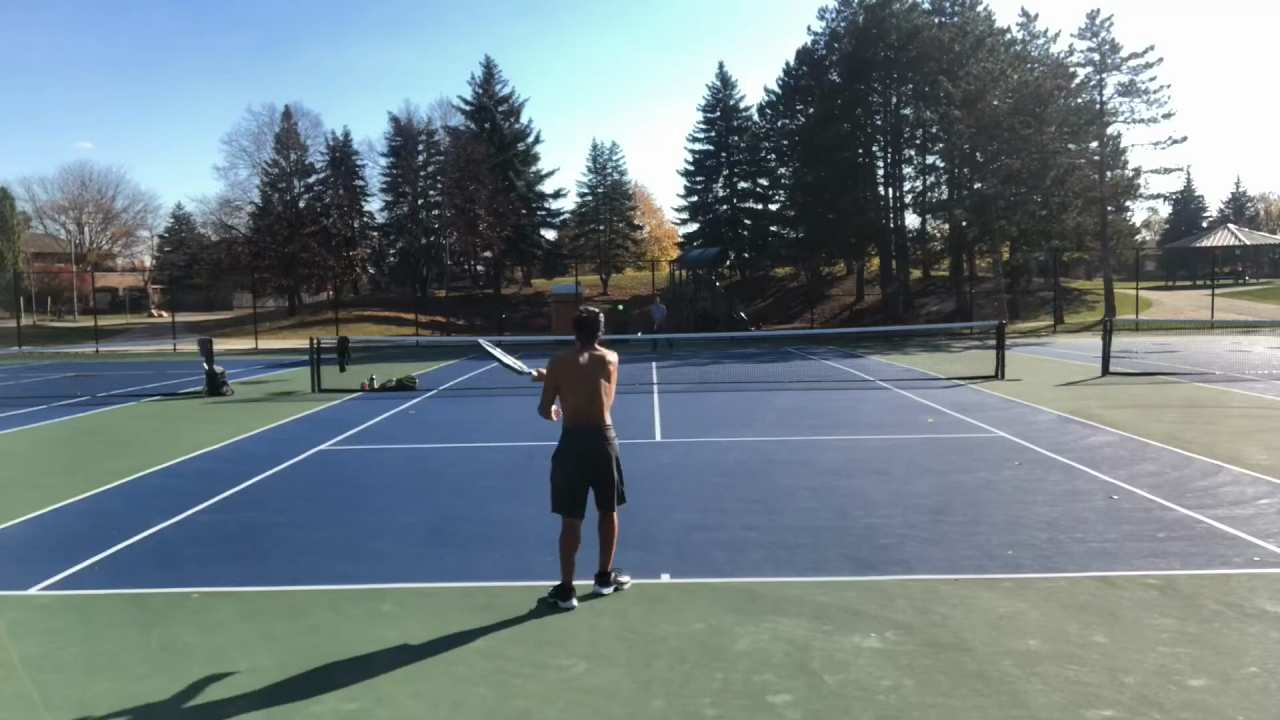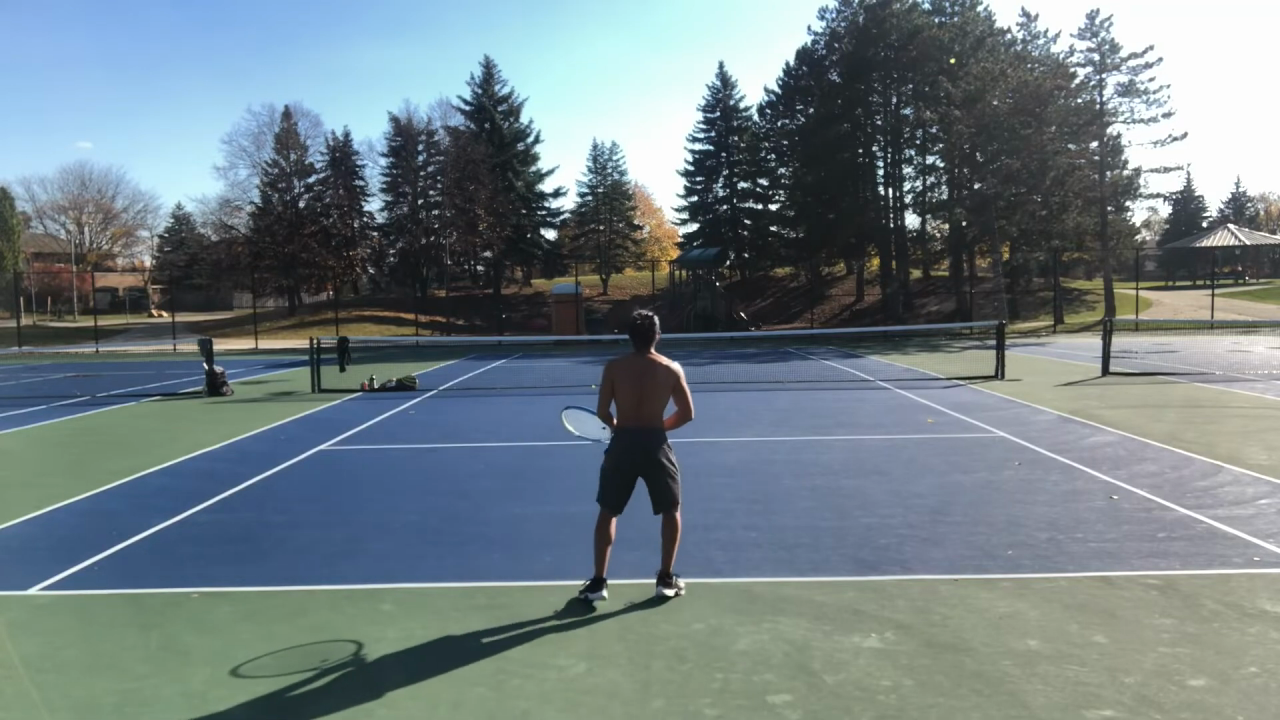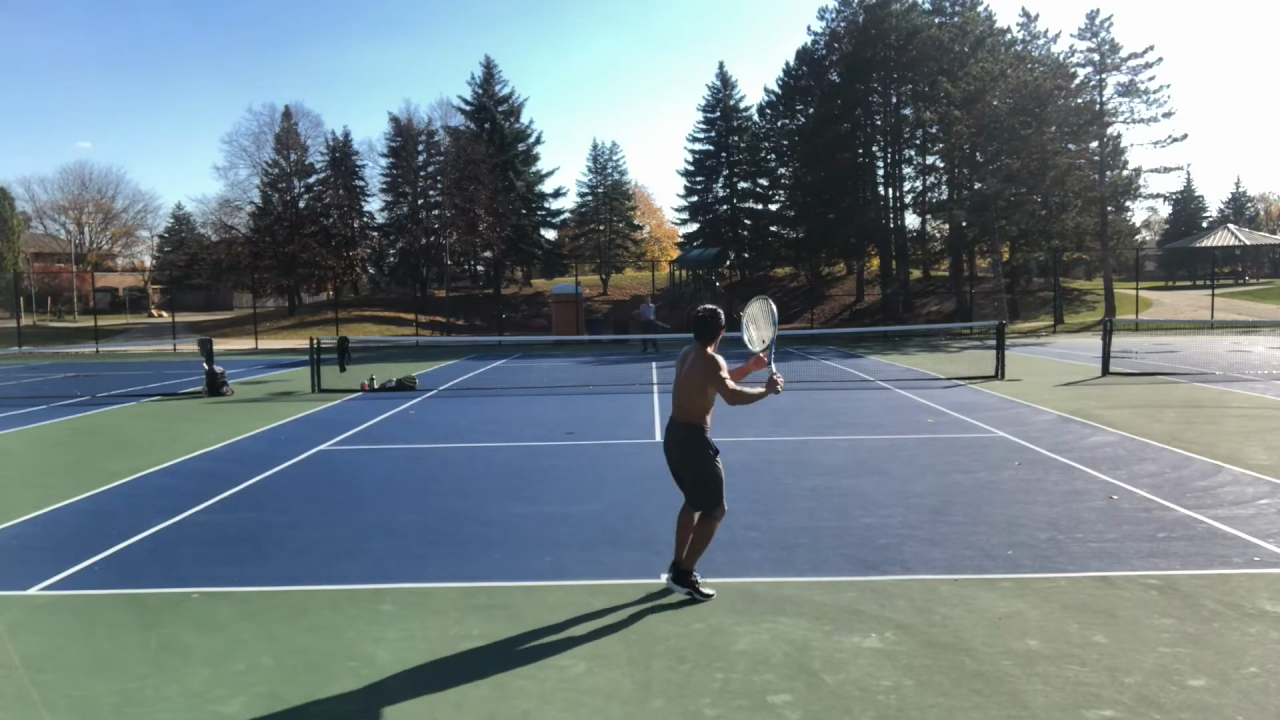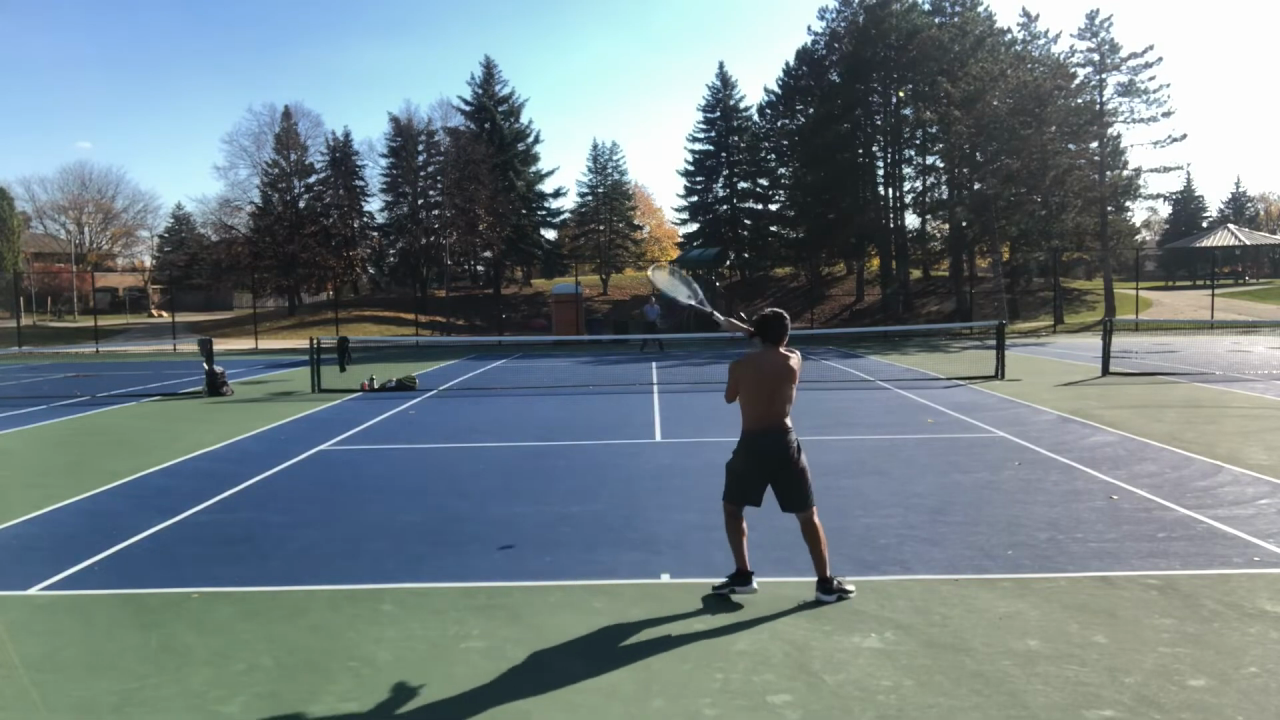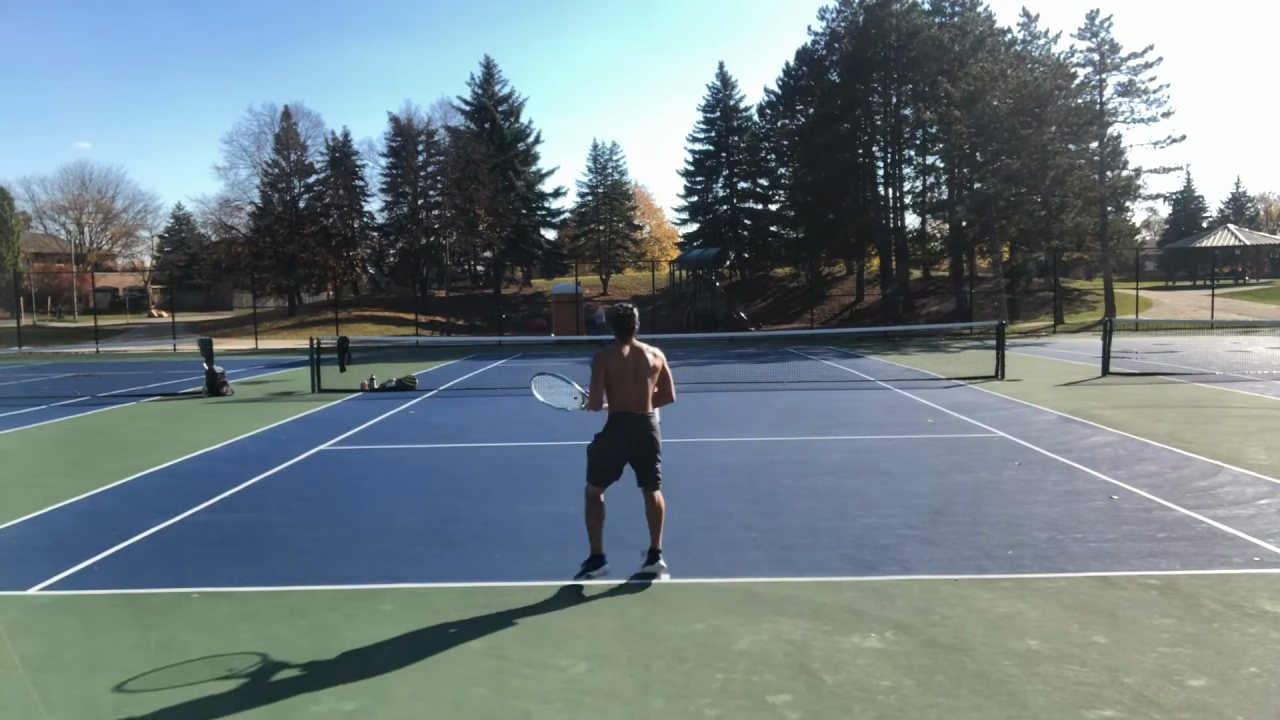
dt=1s
person 1, frame 1
left shoulder: (560, 363)
right shoulder: (611, 359)
left elbow: (544, 409)
left wrist: (552, 411)
left hip: (573, 441)
right hip: (605, 438)
left knee: (571, 519)
right knee: (609, 511)
left ankle: (566, 589)
right ankle: (605, 577)
person 1, frame 2
left shoulder: (614, 367)
right shoulder: (672, 369)
left elbow: (602, 412)
right elbow: (687, 414)
left hip: (622, 444)
right hip: (654, 444)
left knee: (606, 514)
right knee: (671, 511)
left ankle: (598, 582)
right ankle: (666, 579)
person 1, frame 3
left shoulder: (688, 354)
right shoulder: (709, 359)
right elbow: (732, 396)
left wrist: (752, 365)
right wrist: (768, 389)
left hip: (674, 435)
right hip: (693, 439)
left knee: (693, 503)
right knee: (714, 512)
left ankle: (680, 569)
right ankle: (682, 575)
person 1, frame 4
left shoulder: (741, 365)
right shoulder: (794, 360)
left elbow: (730, 398)
right elbow: (774, 345)
right wrist: (736, 325)
left hip: (753, 444)
right hip: (784, 442)
left knee: (732, 506)
right knee: (807, 513)
left ankle: (743, 576)
right ankle: (825, 583)
person 1, frame 5
left shoulder: (604, 357)
right shoulder: (656, 355)
left elbow: (596, 402)
right elbow: (669, 396)
left wrist: (591, 403)
left hip: (618, 427)
right hip: (648, 427)
left knee: (594, 491)
right knee: (652, 491)
left ankle: (597, 558)
right ankle: (655, 555)
